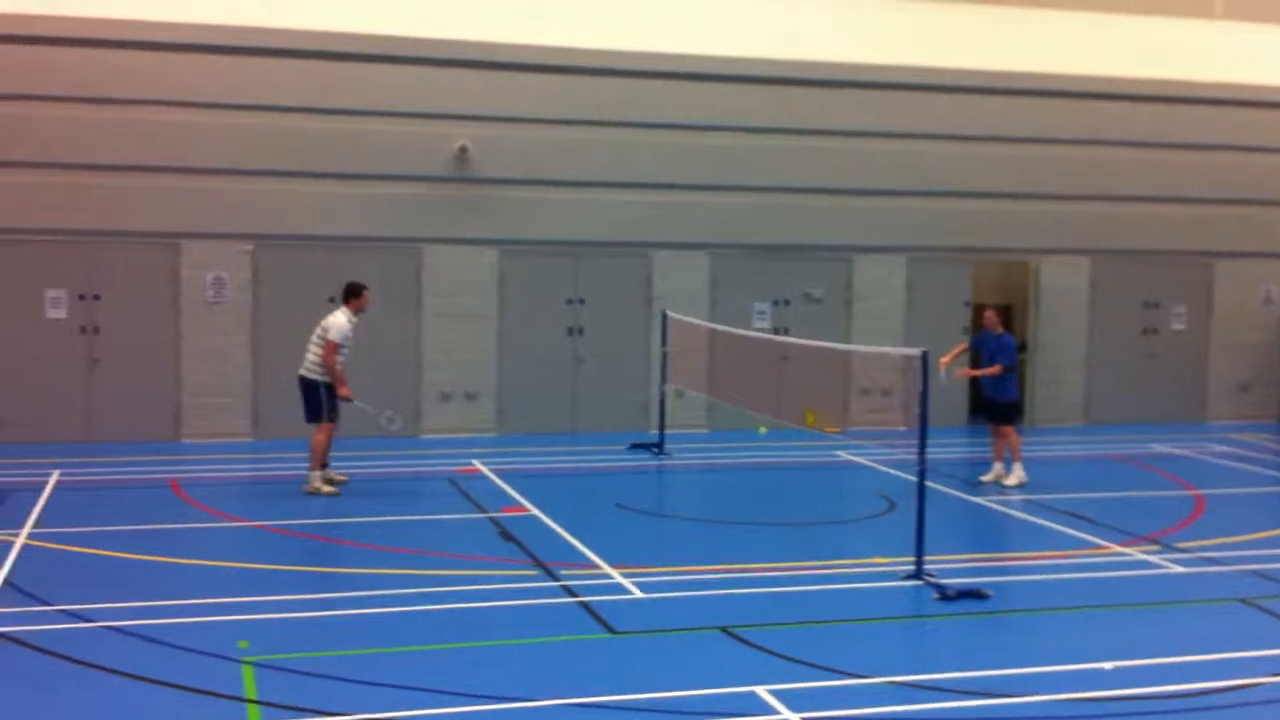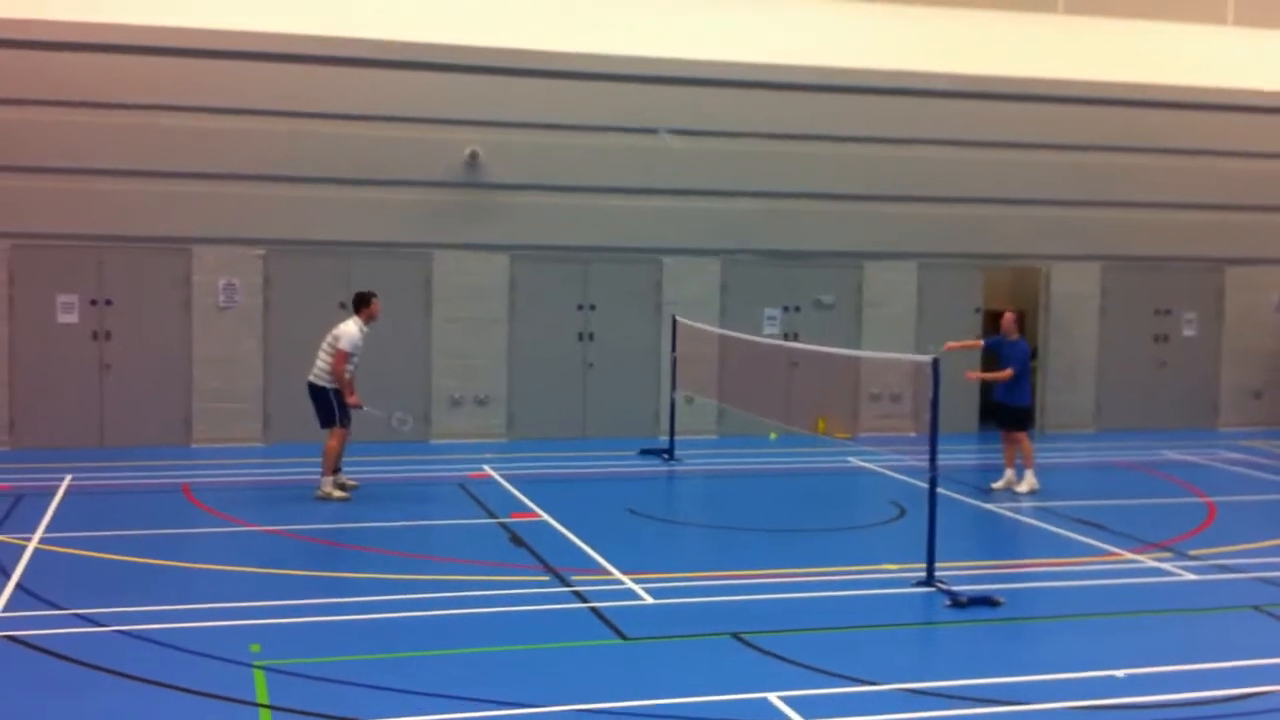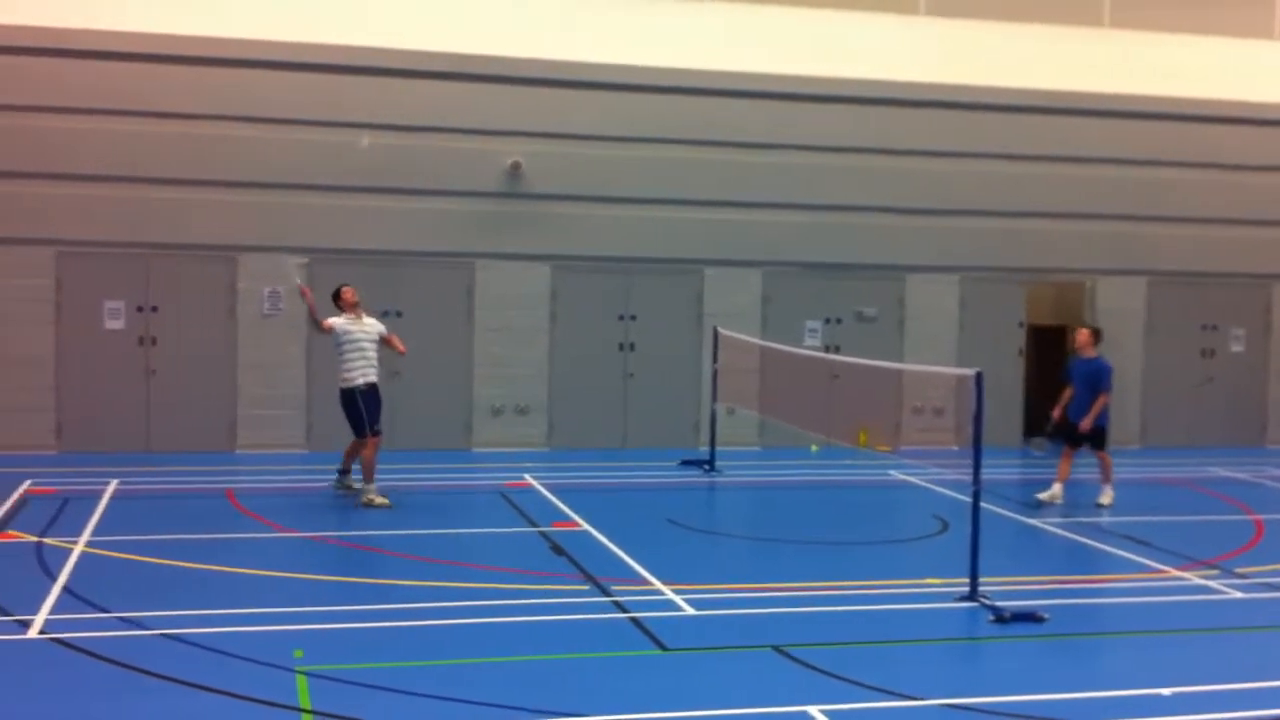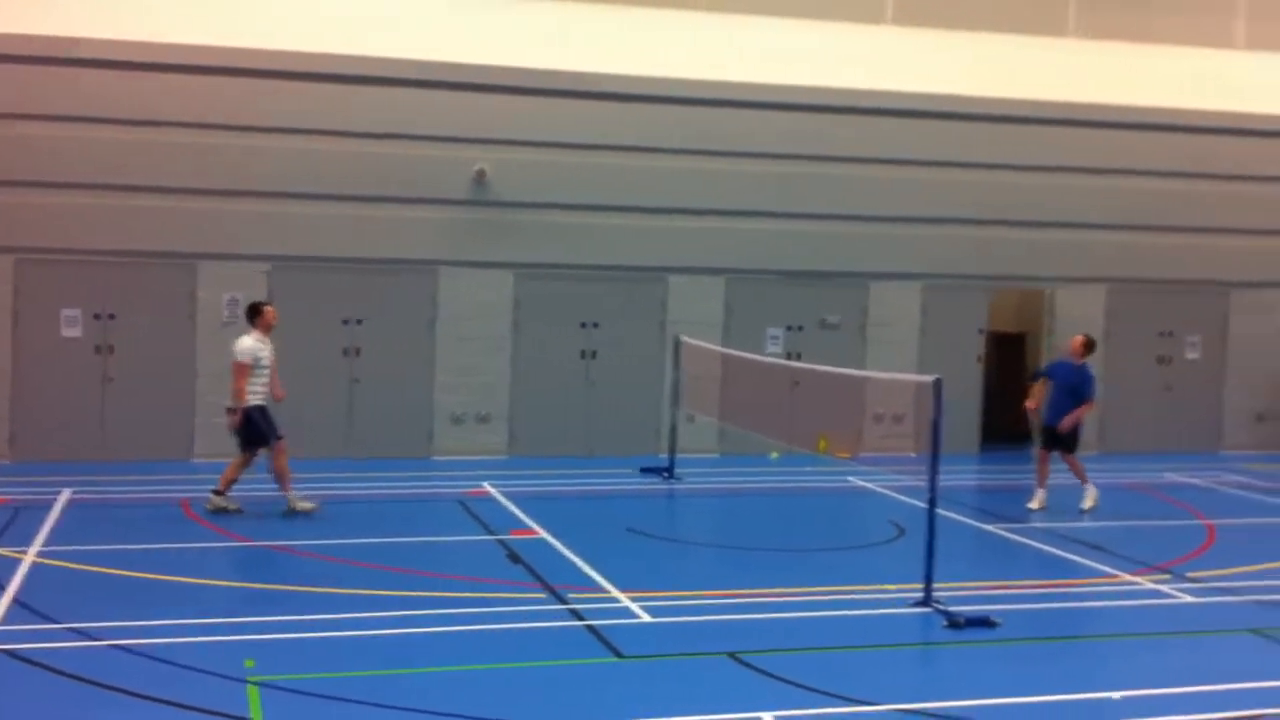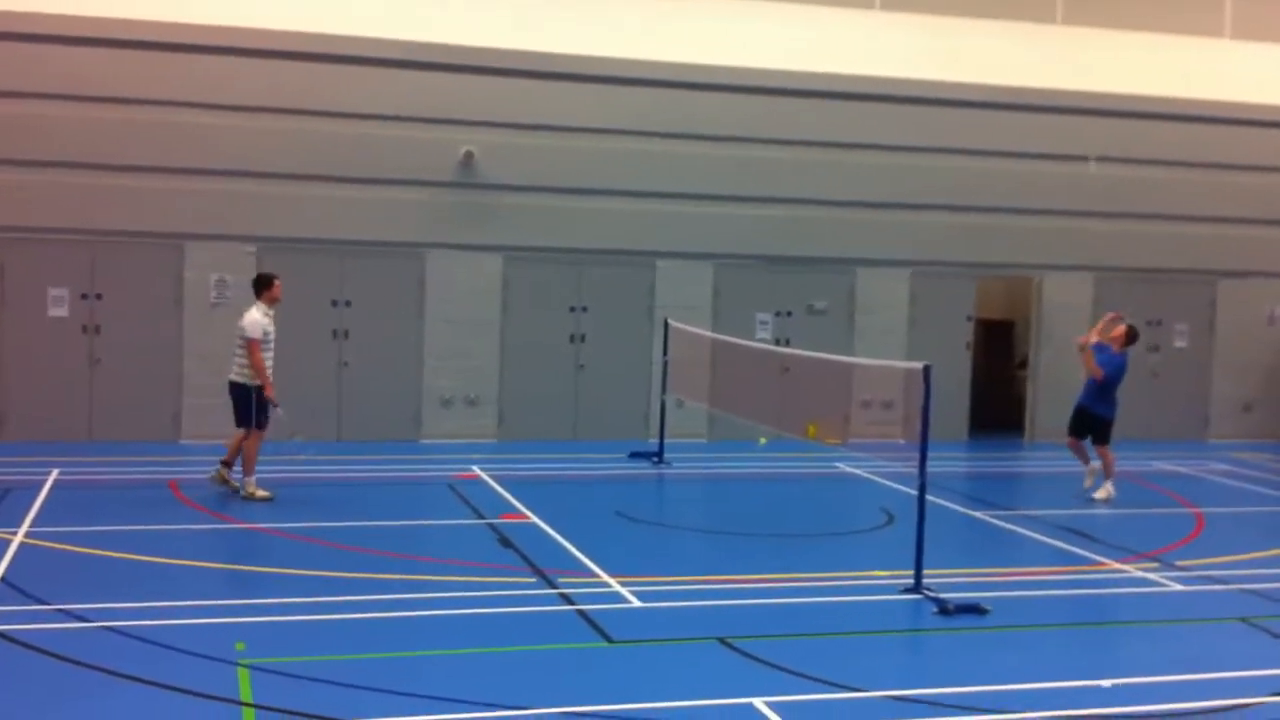
dt=0.7s
person 1, frame 1
left shoulder: (344, 321)
right shoulder: (340, 323)
right elbow: (328, 358)
left wrist: (344, 384)
right wrist: (339, 387)
left hip: (320, 380)
right hip: (317, 380)
left knee: (330, 425)
right knee: (324, 427)
left ankle: (324, 471)
right ankle: (314, 480)
person 1, frame 2
left shoulder: (357, 330)
right shoulder: (351, 332)
right elbow: (337, 366)
left wrist: (353, 393)
right wrist: (347, 395)
left hip: (329, 386)
right hip: (325, 386)
left knee: (343, 430)
right knee: (338, 432)
left ankle: (337, 476)
right ankle: (325, 486)
person 1, frame 3
left shoulder: (373, 323)
right shoulder: (340, 324)
left elbow: (390, 339)
right elbow: (320, 326)
left wrist: (399, 346)
right wrist: (308, 298)
left hip: (368, 388)
right hip: (355, 390)
left knee: (363, 438)
right knee: (372, 439)
left ankle: (344, 475)
right ankle: (370, 493)
person 1, frame 4
left shoulder: (267, 345)
right shoulder: (247, 344)
left elbow: (270, 376)
right elbow: (239, 380)
left wrist: (276, 390)
right wrist: (237, 411)
left hip: (256, 406)
right hip: (248, 408)
left knee: (247, 455)
right knee: (278, 447)
left ankle: (218, 496)
right ankle: (292, 499)
person 1, frame 5
left shoulder: (265, 316)
right shoulder: (255, 319)
right elbow: (255, 357)
left wrist: (267, 385)
right wrist: (268, 387)
left hip: (254, 384)
right hip: (249, 385)
left knee: (249, 431)
right knee: (256, 433)
left ankle: (224, 469)
right ankle: (249, 485)
person 2, frame 1
left shoulder: (1008, 342)
right shoulder: (984, 336)
left elbow: (999, 369)
right elbow: (965, 346)
left wrist: (973, 373)
right wrist: (949, 357)
left hip: (1006, 394)
right hip: (990, 393)
left knee: (1008, 430)
right knee: (995, 430)
left ankle: (1018, 471)
right ankle: (998, 469)
person 2, frame 2
left shoulder: (1022, 348)
right shoulder: (1001, 341)
left elbow: (1008, 374)
right elbow: (978, 344)
left wrist: (981, 376)
right wrist: (956, 345)
left hip: (1019, 401)
right hip: (1003, 398)
left knee: (1020, 436)
right knee: (1007, 436)
left ankle: (1029, 478)
right ankle: (1009, 475)
person 2, frame 3
left shoulder: (1102, 366)
right shoulder: (1075, 363)
left elbow: (1104, 396)
left wrist: (1090, 418)
right wrist: (1059, 407)
left hip: (1094, 420)
right hip: (1074, 418)
left knee: (1101, 454)
right knee: (1067, 452)
left ankle: (1108, 489)
right ankle: (1056, 491)
person 2, frame 4
left shoulder: (1085, 375)
right shoulder: (1059, 365)
left elbow: (1088, 404)
right elbow: (1043, 380)
left wrist: (1072, 418)
right wrist: (1033, 399)
left hip: (1068, 424)
right hip: (1050, 420)
left knee: (1069, 458)
right knee: (1042, 455)
left ankle: (1089, 490)
right ankle: (1040, 495)
person 2, frame 5
left shoulder: (1119, 361)
right shoulder: (1105, 349)
left elbow: (1096, 374)
right elbow: (1092, 337)
left wrist: (1085, 351)
right wrist: (1107, 319)
left hip: (1102, 411)
right hip: (1084, 405)
left knee: (1102, 448)
right knee: (1073, 442)
left ankle: (1108, 486)
right ankle: (1090, 468)
